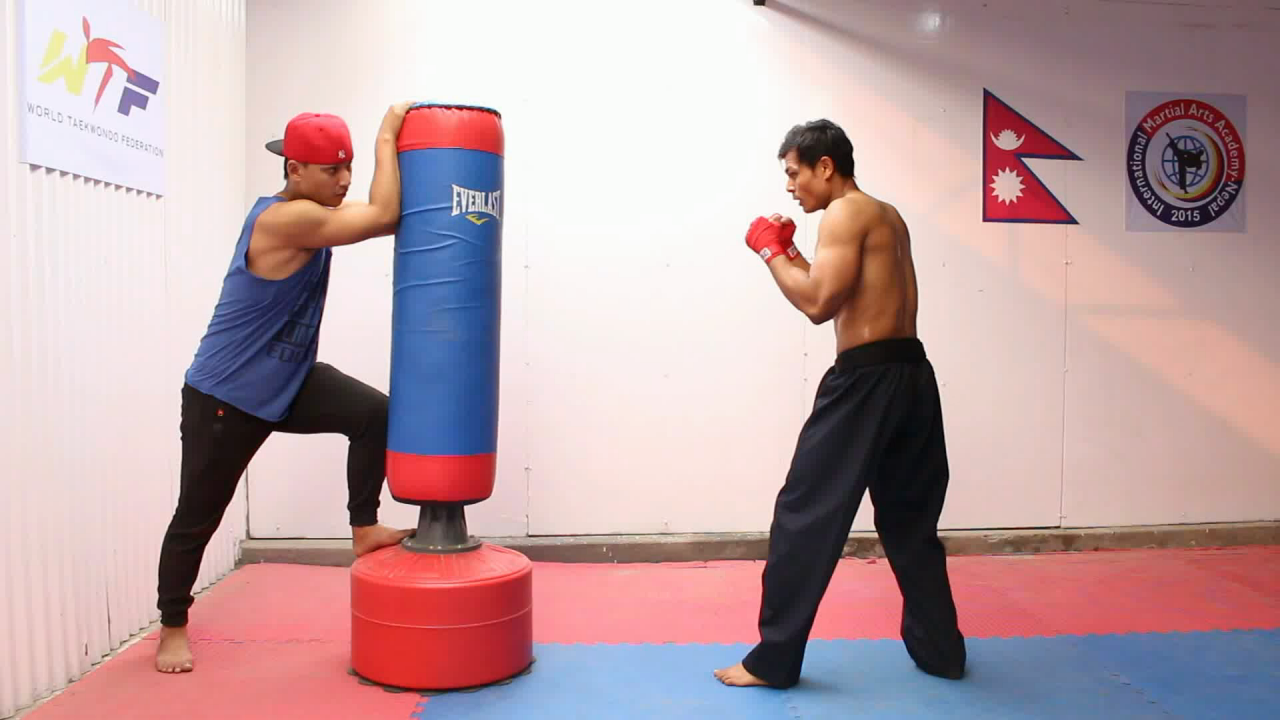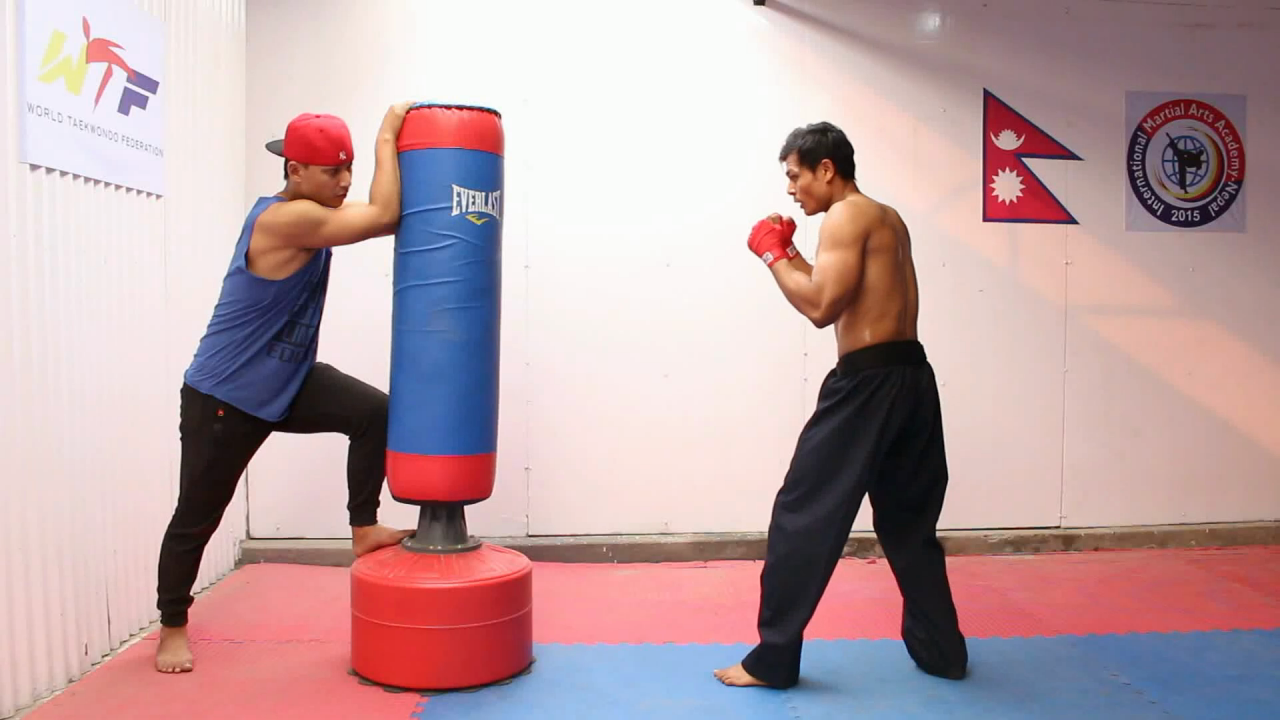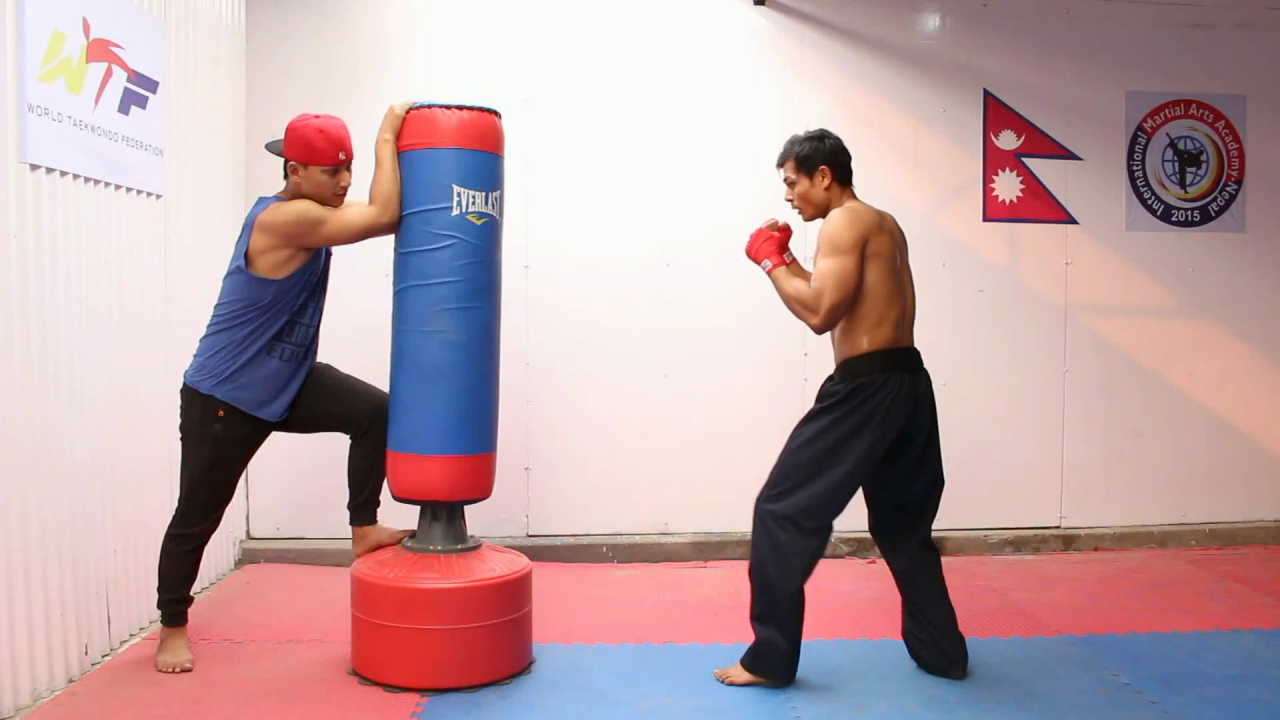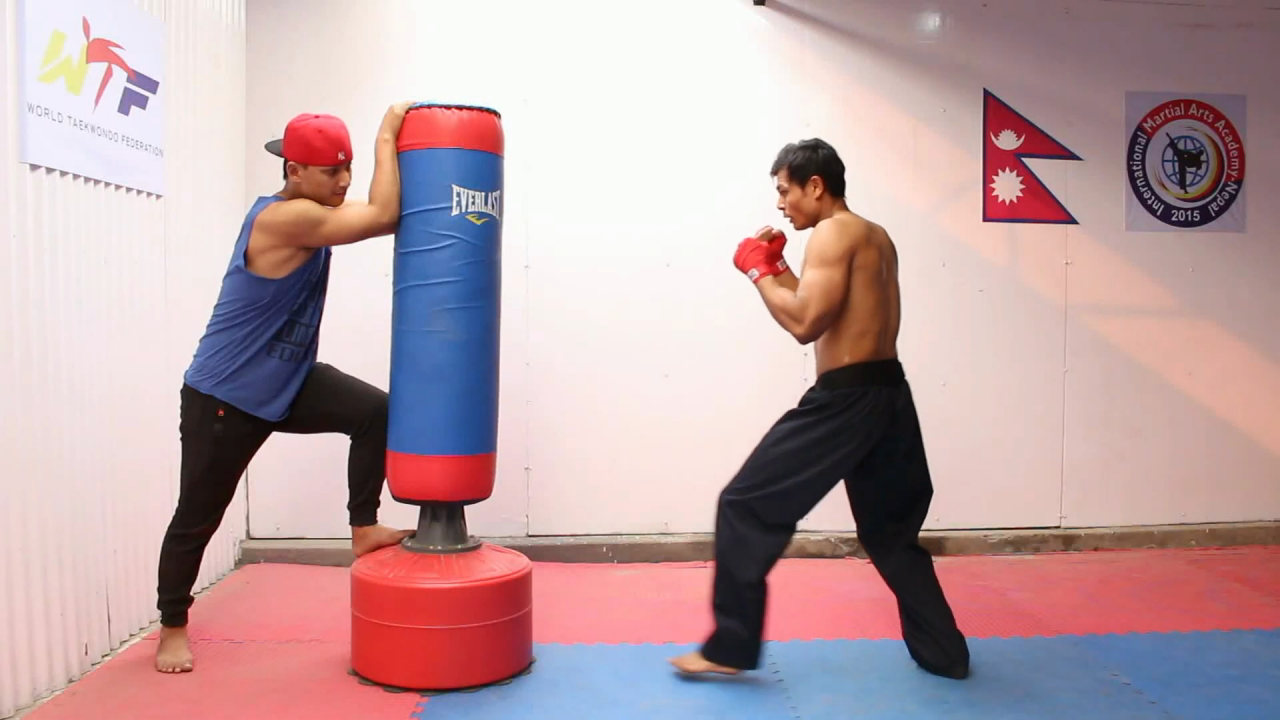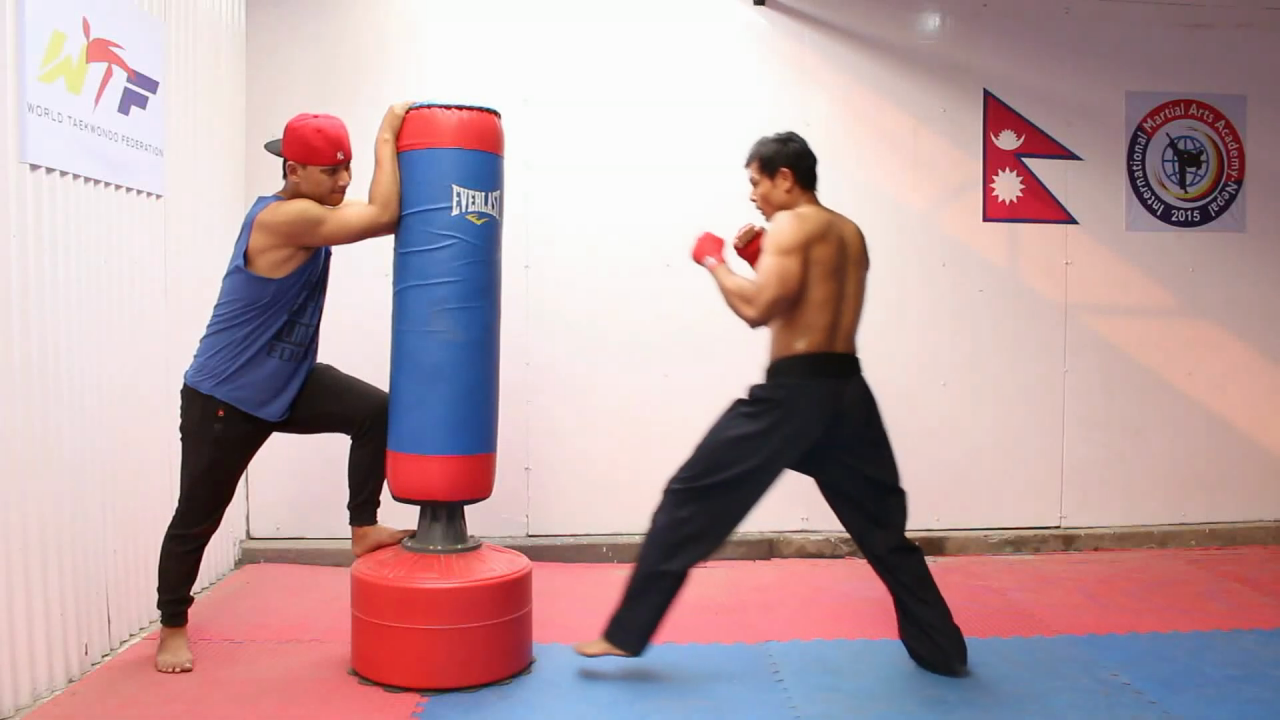
dt=0.5s
person 1, frame 1
left shoulder: (314, 212)
right shoulder: (283, 219)
left elbow: (385, 217)
right elbow: (381, 216)
right wrist: (388, 135)
left hip: (289, 382)
right hip: (224, 396)
left knee: (374, 414)
right knee: (199, 516)
left ankle: (364, 530)
right ankle: (173, 628)
person 1, frame 2
left shoulder: (315, 212)
right shoulder: (284, 220)
left elbow: (381, 216)
right elbow: (381, 218)
right wrist: (388, 136)
left hip: (289, 381)
right hip: (223, 395)
left knee: (374, 413)
right knee: (198, 516)
left ankle: (363, 529)
right ankle: (173, 628)
person 1, frame 3
left shoulder: (313, 211)
right shoulder: (283, 219)
left elbow: (383, 215)
right elbow: (381, 217)
right wrist: (388, 135)
left hip: (288, 382)
right hip: (223, 395)
left knee: (375, 412)
right knee: (198, 516)
left ankle: (363, 529)
right ankle: (172, 627)
person 1, frame 4
left shoulder: (313, 211)
right shoulder: (283, 218)
left elbow: (386, 217)
right elbow: (381, 216)
right wrist: (387, 136)
left hip: (288, 382)
right hip: (223, 396)
left knee: (376, 411)
right knee: (198, 516)
left ankle: (363, 529)
right ankle: (173, 628)
person 1, frame 5
left shoulder: (313, 211)
right shoulder: (281, 218)
left elbow: (382, 216)
right elbow: (380, 216)
right wrist: (387, 135)
left hip: (288, 383)
right hip: (223, 395)
left knee: (376, 412)
right knee: (198, 517)
left ankle: (363, 529)
right ankle: (173, 628)
person 2, frame 1
left shoulder: (844, 213)
right shoulder: (888, 216)
left elbow: (819, 304)
left wrist: (769, 253)
right wrist: (790, 252)
left hip: (868, 379)
right hip: (909, 376)
left knee: (805, 513)
right knee: (910, 519)
left ankle: (775, 658)
right ankle: (940, 649)
person 2, frame 2
left shoulder: (846, 216)
right shoulder: (888, 218)
left elbow: (821, 307)
left wrist: (772, 254)
right wrist: (791, 253)
left hip: (869, 382)
right hip: (909, 378)
left knee: (803, 513)
right knee: (909, 520)
left ankle: (774, 659)
right ankle: (941, 650)
person 2, frame 3
left shoulder: (844, 222)
right shoulder: (885, 225)
left elbow: (820, 313)
left wrist: (769, 262)
right wrist: (786, 259)
left hip: (867, 388)
right hip: (906, 385)
left knee: (783, 511)
right knee: (905, 525)
left ankle: (770, 657)
right ankle: (942, 650)
person 2, frame 4
left shoulder: (832, 234)
right shoulder: (876, 237)
left elbow: (805, 324)
left wrist: (757, 271)
right wrist: (779, 268)
left hip: (846, 401)
right hip: (888, 397)
left knee: (746, 507)
right knee: (893, 532)
left ankle: (731, 646)
right ankle: (943, 651)
person 2, frame 5
left shoulder: (791, 225)
right shoulder: (851, 233)
left elbow: (756, 309)
left wrist: (713, 260)
right wrist: (761, 258)
left hip: (793, 392)
right hip: (847, 392)
left knee: (691, 501)
right knee: (882, 524)
left ankle: (627, 633)
right ankle: (941, 649)
